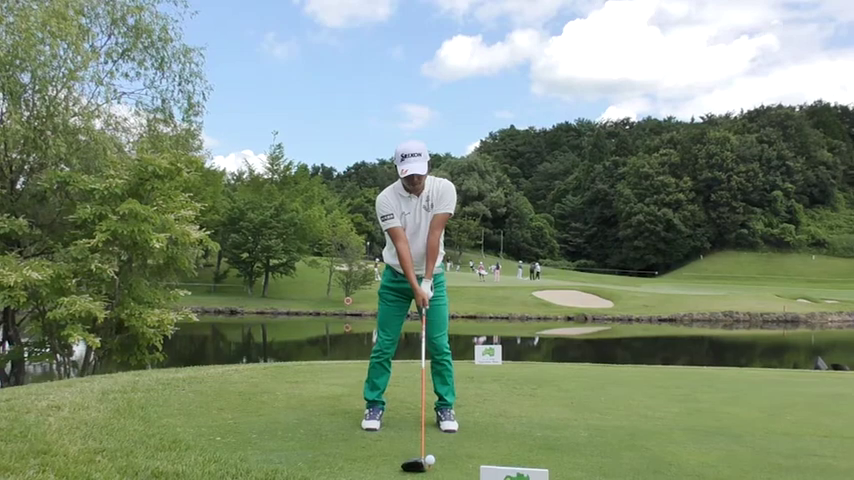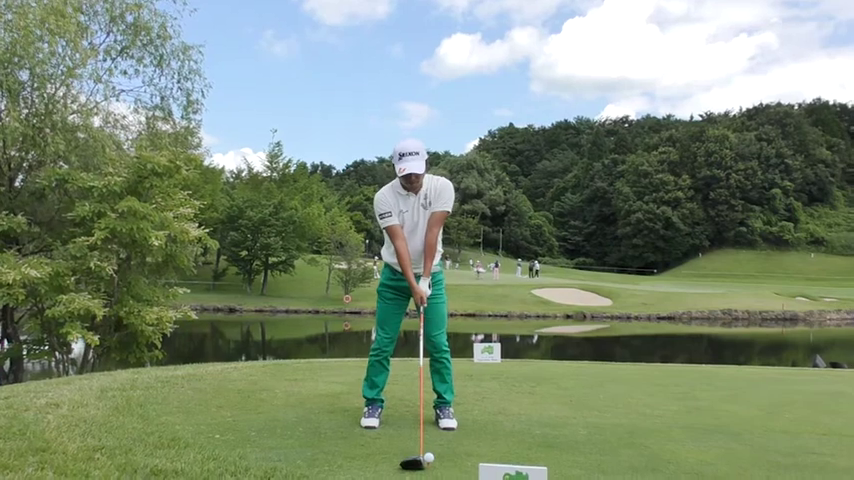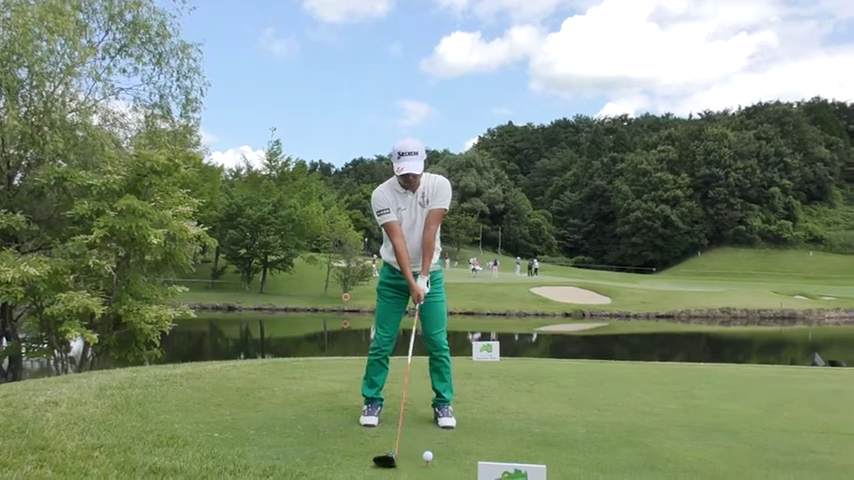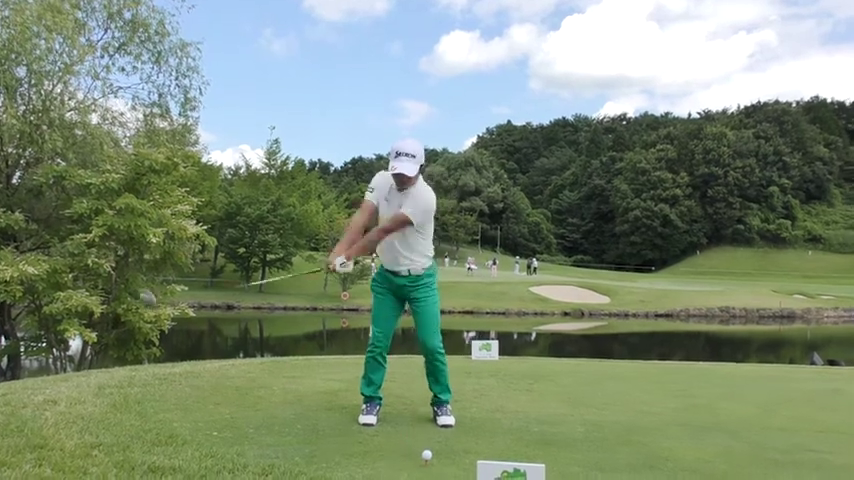
dt=0.4s
person 1, frame 1
left shoulder: (444, 189)
right shoulder: (386, 199)
left elbow: (434, 236)
right elbow: (401, 244)
left wrist: (427, 280)
right wrist: (415, 287)
left hip: (432, 277)
right hip: (396, 278)
left knee: (439, 345)
right knee: (384, 345)
left ankle: (445, 407)
right ankle: (374, 405)
person 1, frame 2
left shoulder: (442, 187)
right shoulder: (384, 197)
left elbow: (432, 234)
right elbow: (399, 242)
left wrist: (425, 278)
right wrist: (412, 285)
left hip: (431, 275)
right hip: (394, 276)
left knee: (438, 343)
right knee: (383, 343)
left ankle: (444, 405)
right ankle: (373, 403)
person 1, frame 3
left shoulder: (439, 185)
right shoulder: (381, 194)
left elbow: (430, 231)
right elbow: (396, 239)
left wrist: (424, 275)
right wrist: (410, 282)
left hip: (430, 273)
right hip: (394, 275)
left knee: (438, 342)
right knee: (382, 342)
left ankle: (443, 403)
right ankle: (372, 401)
person 1, frame 4
left shoulder: (424, 197)
right shoulder: (381, 180)
left elbow: (383, 231)
right elbow: (362, 216)
left wrist: (350, 255)
right wrist: (339, 249)
left hip: (421, 278)
right hip: (386, 276)
left knee: (431, 344)
right knee: (378, 342)
left ankle: (441, 403)
right ankle: (371, 401)
